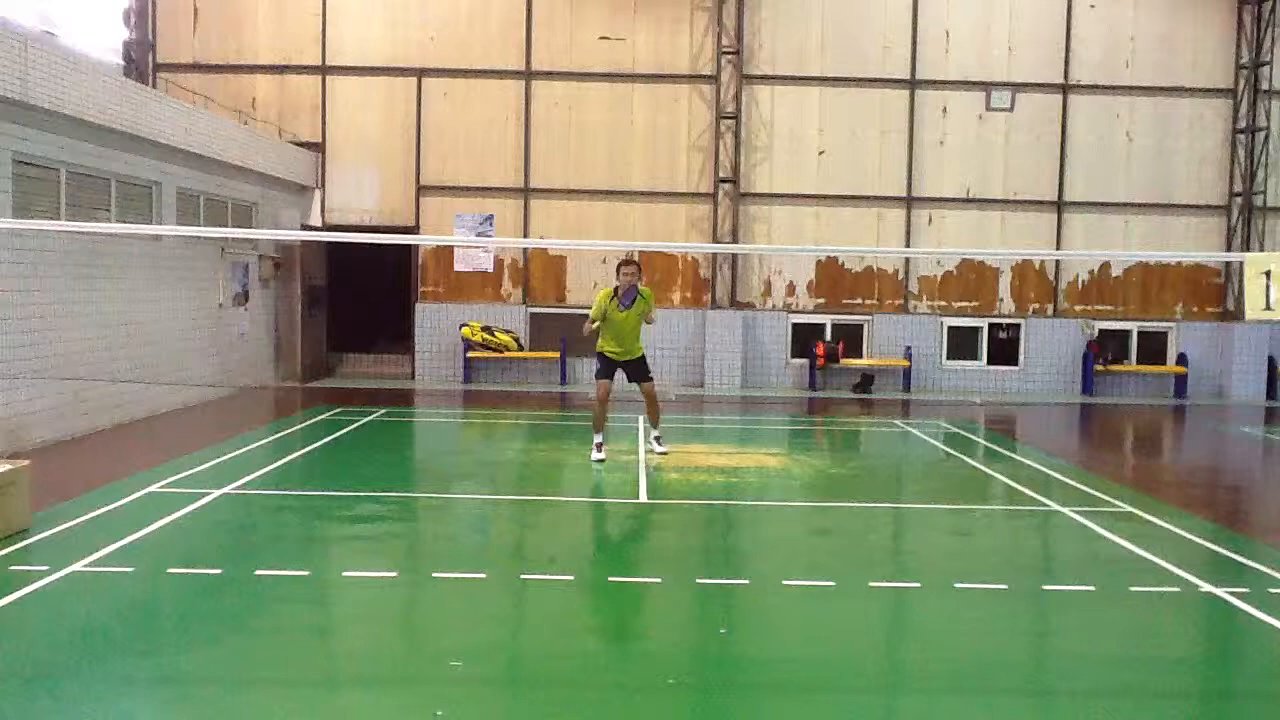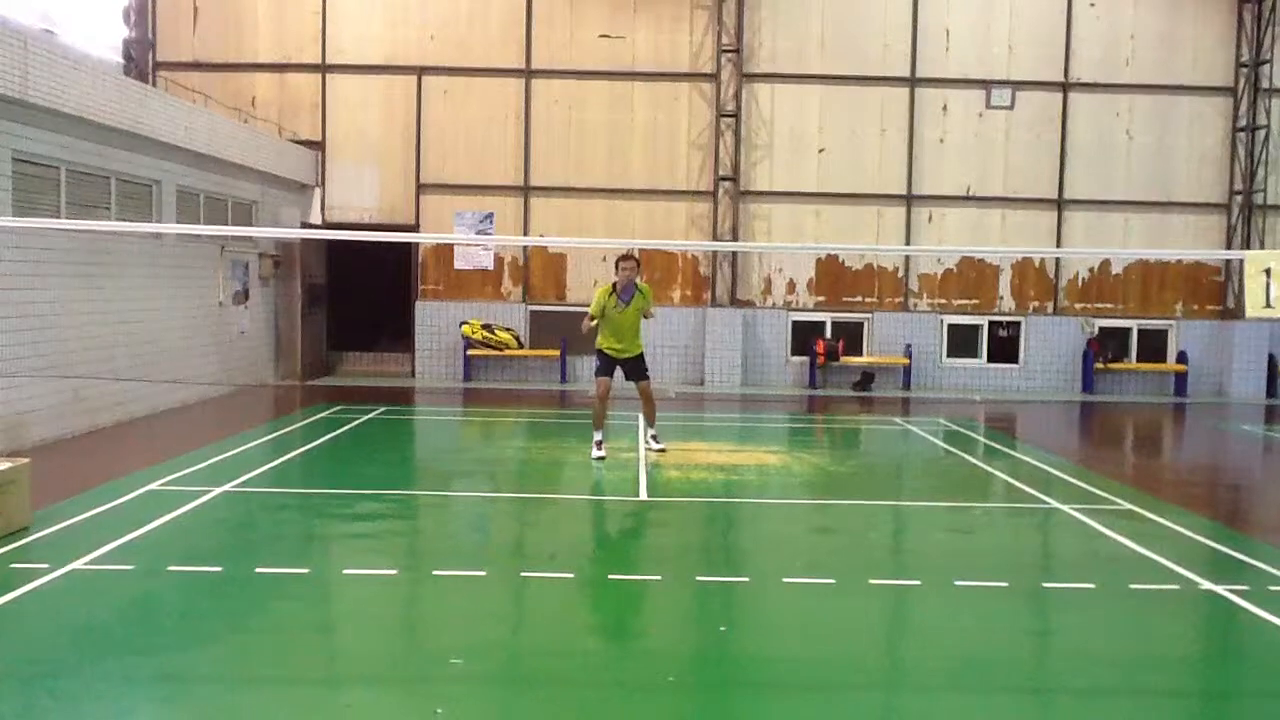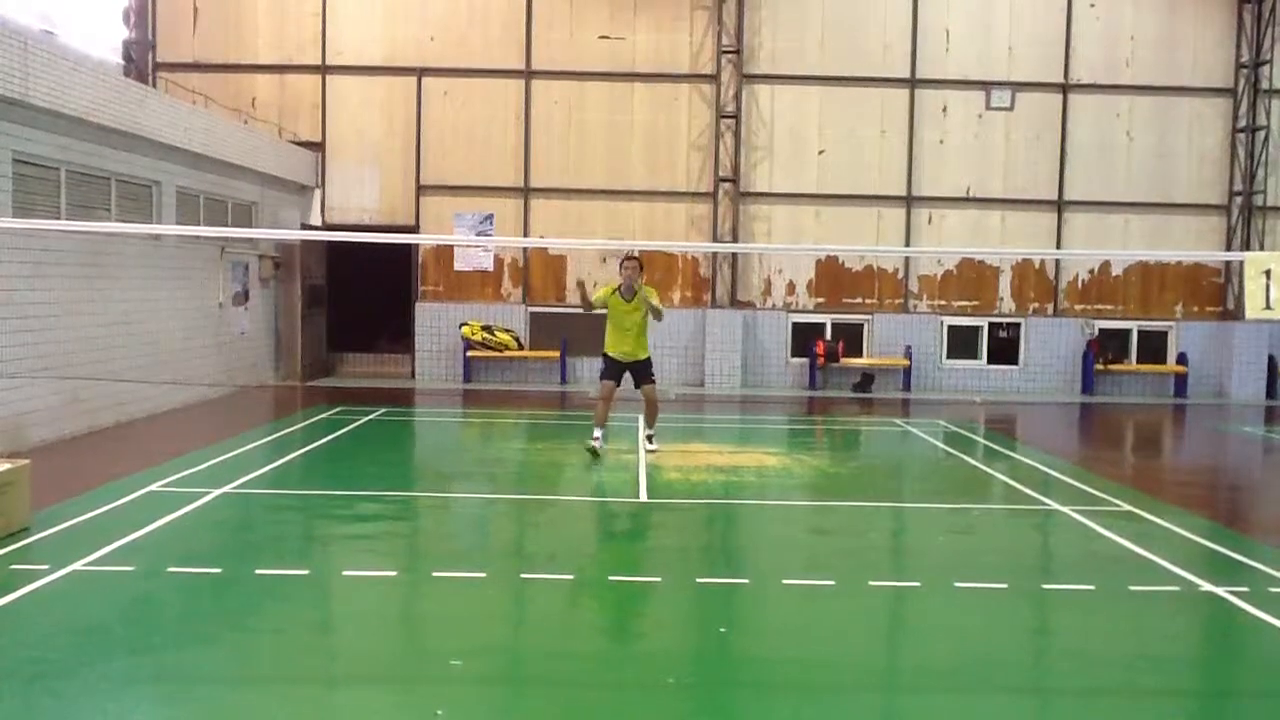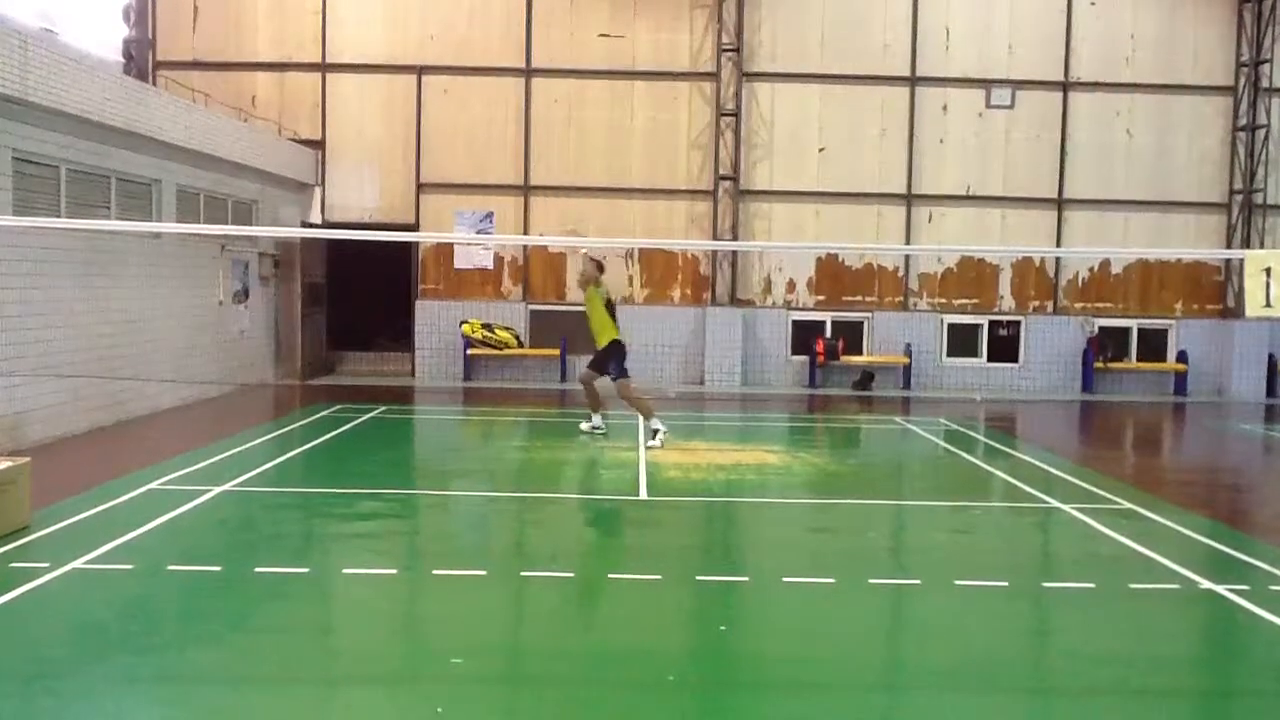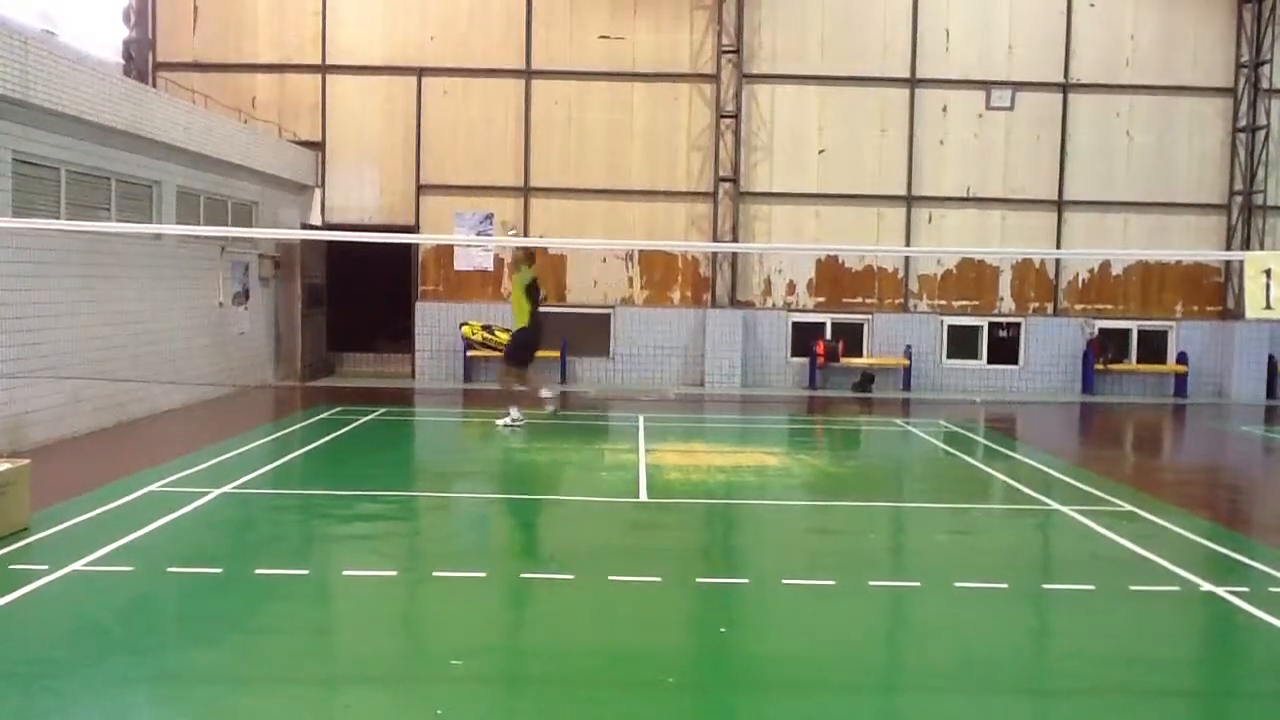
dt=0.5s
person 1, frame 1
left shoulder: (646, 295)
right shoulder: (605, 297)
right elbow: (591, 322)
left wrist: (649, 318)
right wrist: (589, 327)
left hip: (634, 353)
right hip: (607, 352)
left knee: (651, 394)
right knee: (602, 395)
left ankle: (654, 436)
right ankle: (598, 443)
person 1, frame 2
left shoulder: (644, 291)
right shoulder: (603, 293)
right elbow: (590, 318)
left wrist: (648, 313)
right wrist: (587, 324)
left hip: (633, 350)
right hip: (607, 349)
left knee: (647, 394)
right knee: (602, 393)
left ankle: (651, 435)
right ankle: (597, 440)
person 1, frame 3
left shoulder: (647, 294)
right shoulder: (609, 293)
left elbow: (659, 317)
right elbow: (589, 307)
left wrist: (646, 299)
right wrist: (582, 292)
left hip: (640, 356)
right hip: (614, 354)
left knee: (651, 398)
right knee: (605, 395)
left ankle: (648, 434)
right ankle: (597, 437)
person 1, frame 4
left shoulder: (598, 289)
right shoulder: (591, 293)
left elbow: (594, 276)
left wrist: (586, 259)
right wrist: (584, 286)
left hip: (612, 346)
right hip: (604, 347)
left knee: (625, 393)
right knee: (585, 379)
left ankle: (657, 428)
right ankle: (596, 421)
person 1, frame 5
left shoulder: (524, 275)
right shoulder: (531, 281)
left elbow: (519, 257)
right elbow: (541, 298)
left hip: (525, 333)
right hip: (532, 333)
left knee: (505, 374)
right knee: (520, 374)
left ankle: (515, 414)
right ankle: (545, 394)
